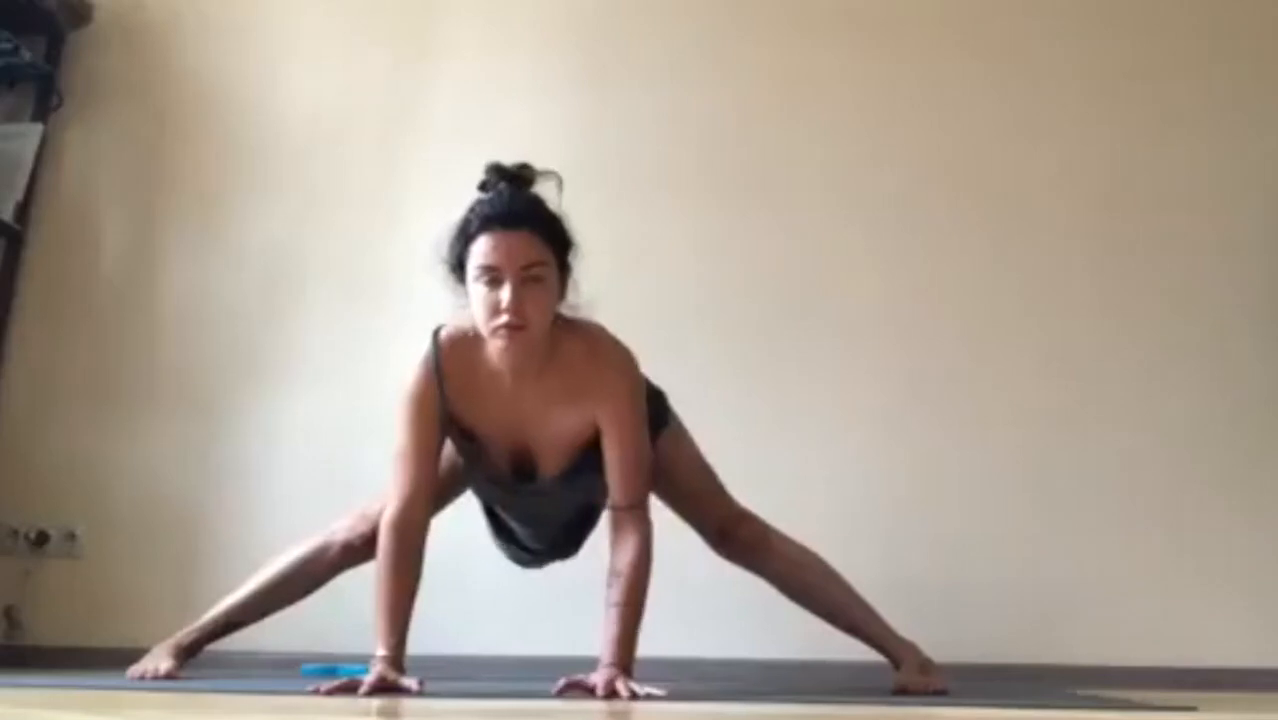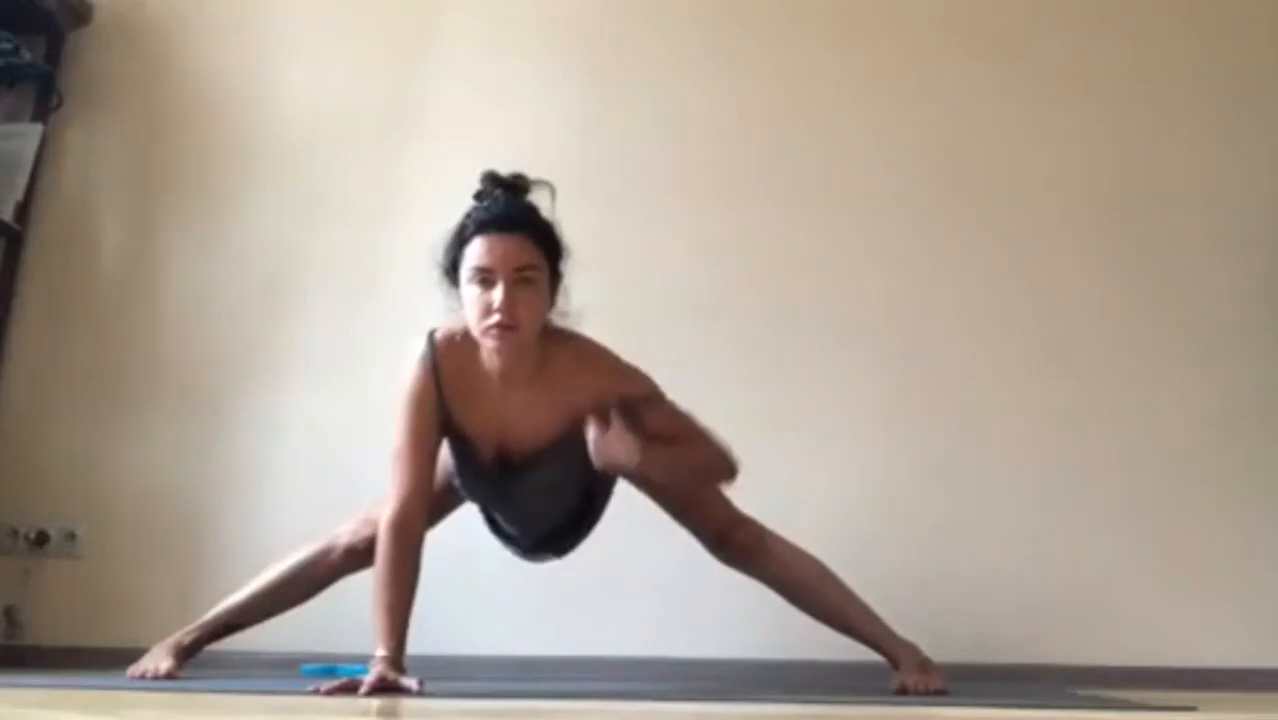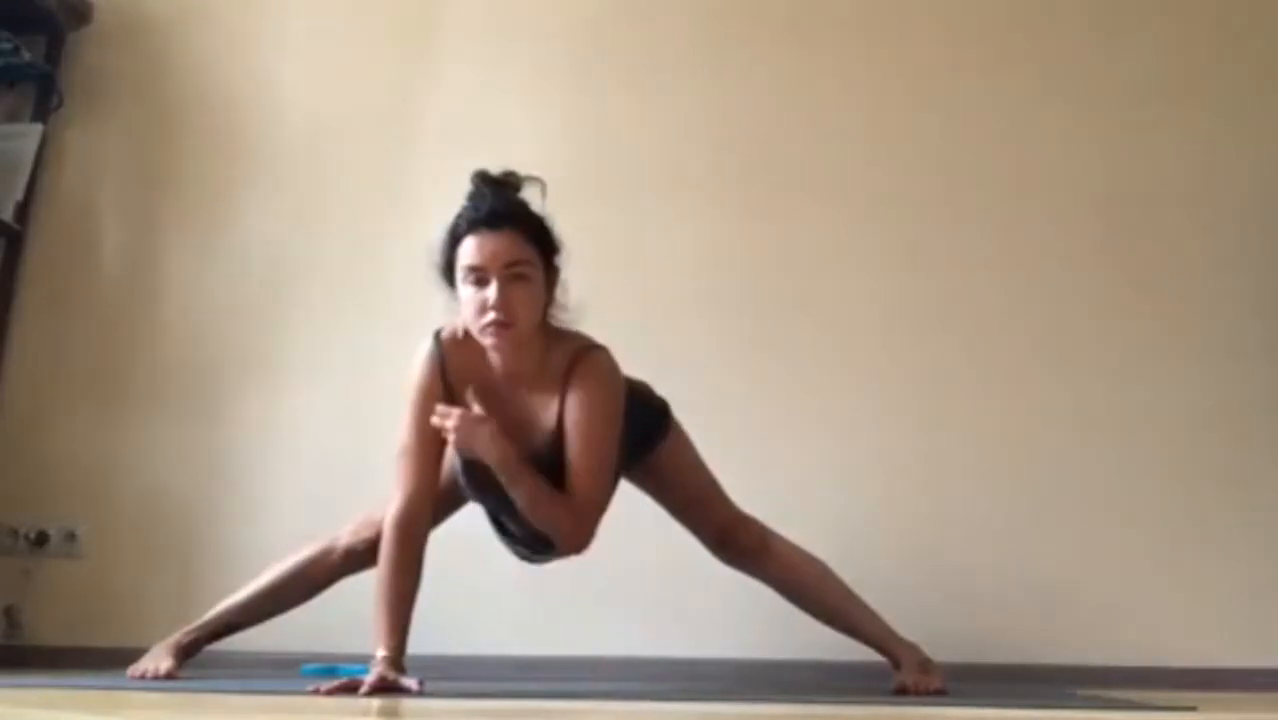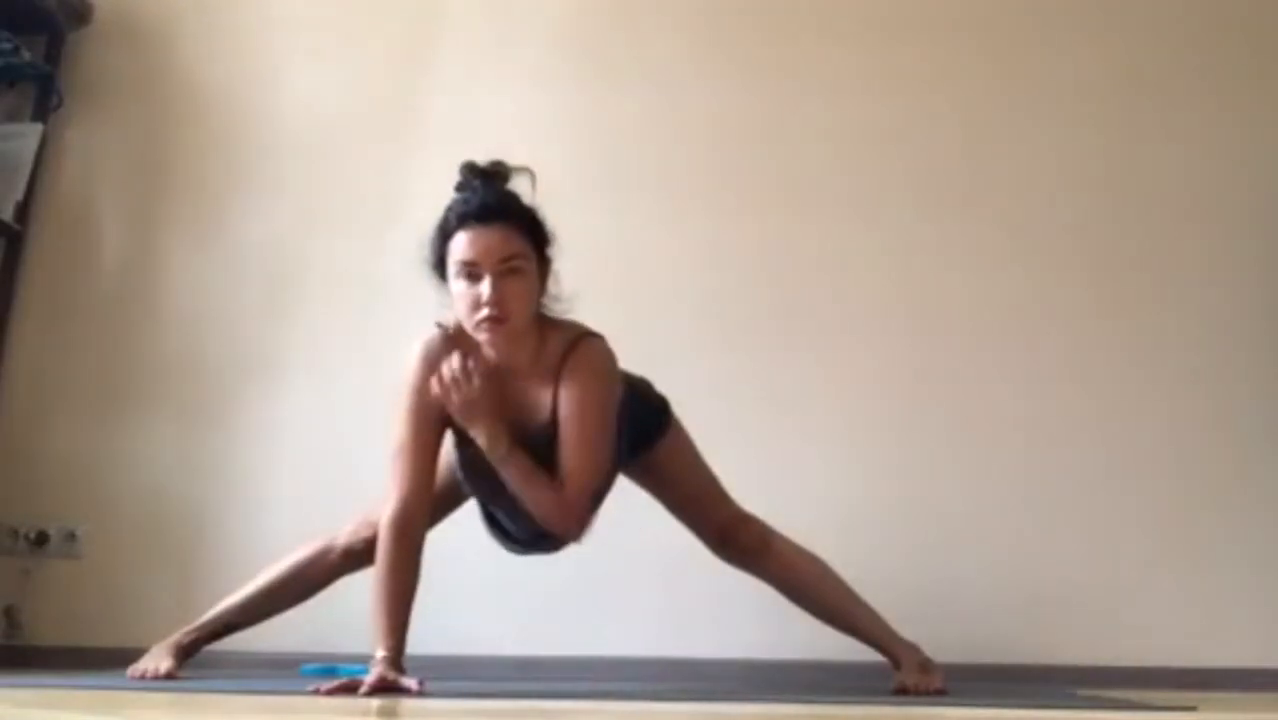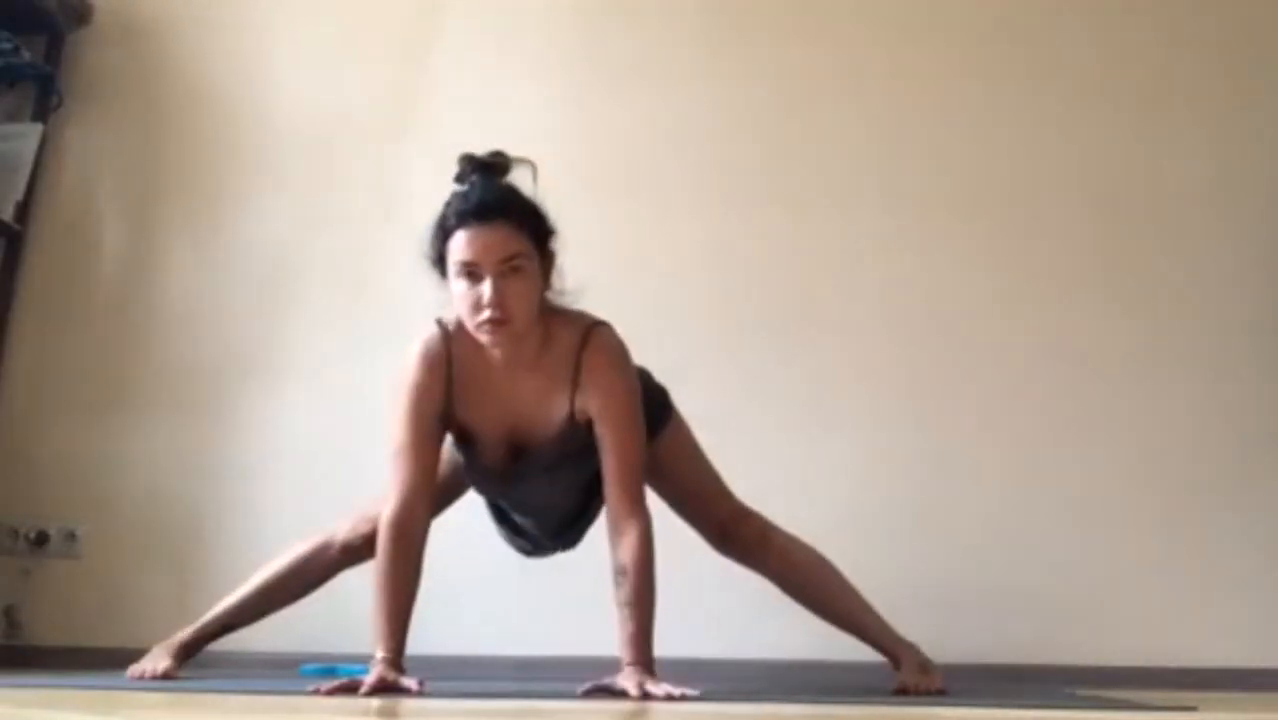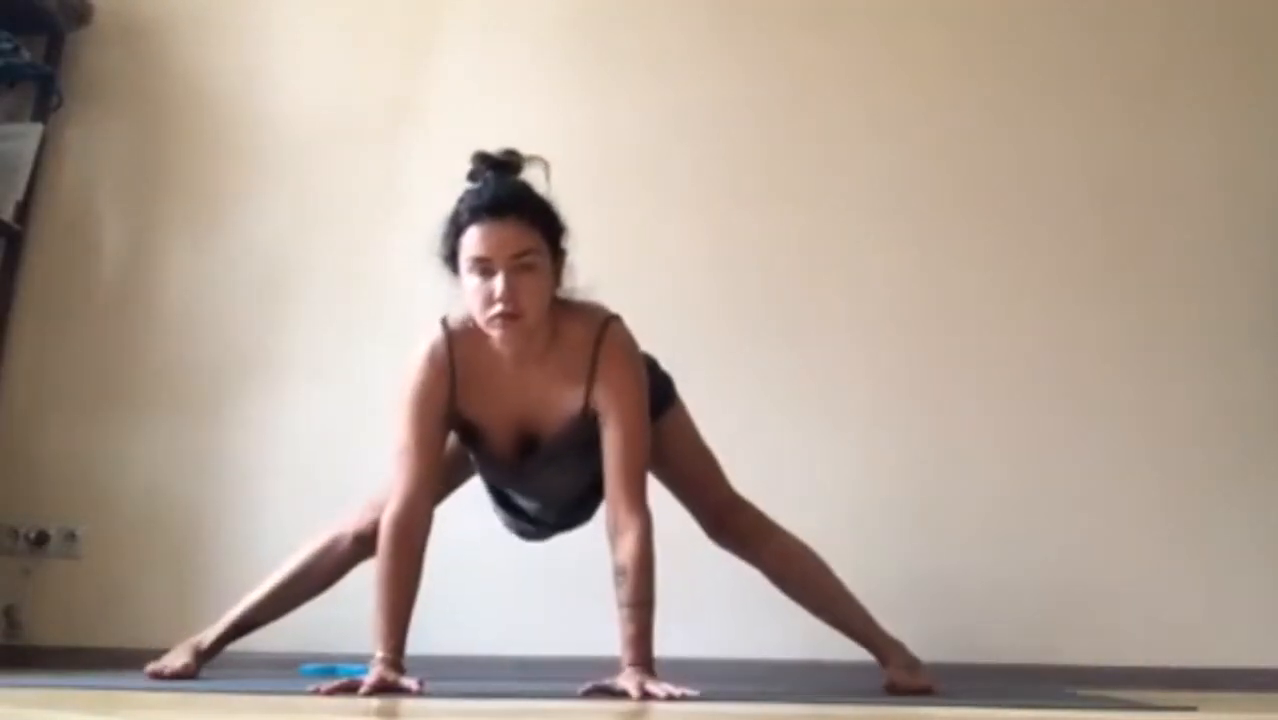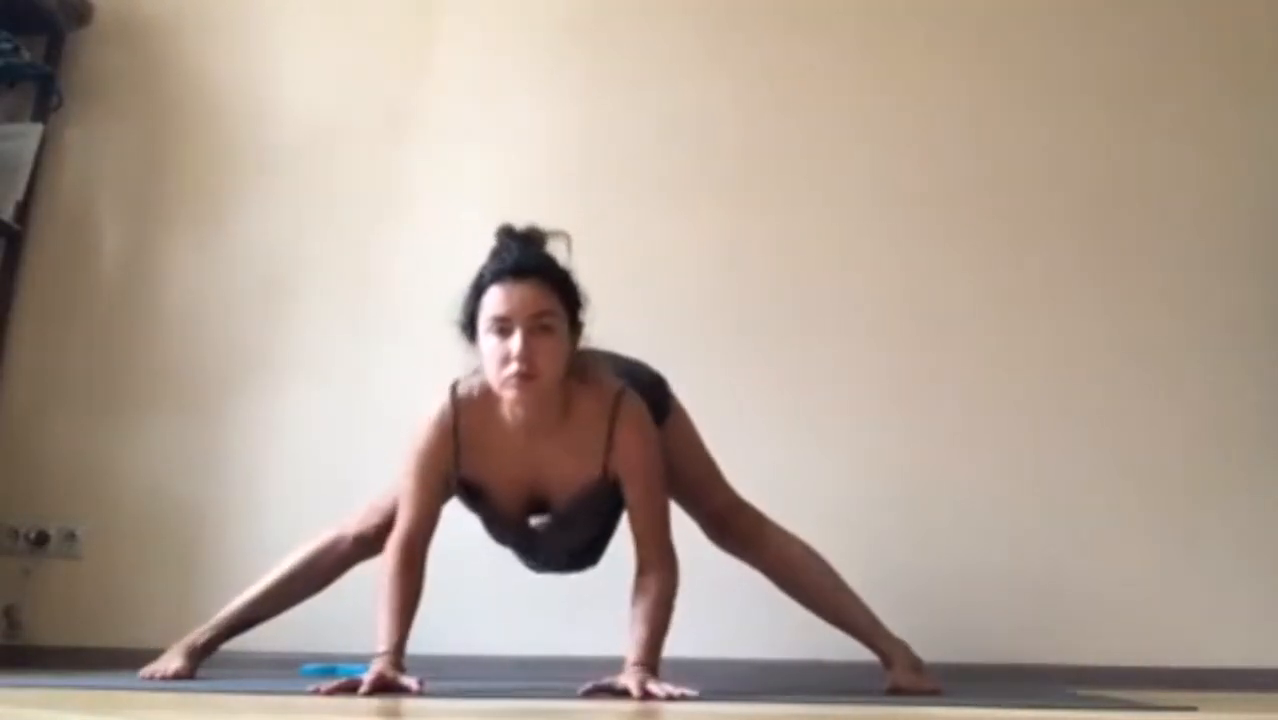
dt=0.5s
person 1, frame 1
left shoulder: (605, 367)
right shoulder: (442, 361)
left elbow: (630, 525)
right elbow: (404, 518)
left wrist: (616, 661)
right wrist: (387, 658)
left hip: (620, 430)
right hip: (483, 444)
left knee: (738, 534)
right knee: (359, 533)
left ankle: (903, 651)
right ankle: (186, 638)
person 1, frame 2
left shoulder: (600, 376)
right shoulder: (436, 362)
left elbow: (719, 467)
right elbow: (402, 519)
left wrist: (635, 452)
right wrist: (385, 658)
left hip: (598, 440)
right hip: (481, 458)
left knee: (736, 538)
right knee: (359, 539)
left ankle: (901, 649)
right ankle: (184, 637)
person 1, frame 3
left shoulder: (591, 373)
right shoulder: (440, 361)
left elbow: (576, 534)
right elbow: (407, 518)
left wrist: (502, 458)
right wrist: (386, 659)
left hip: (623, 427)
right hip: (497, 451)
left knee: (740, 540)
right knee: (363, 540)
left ankle: (902, 651)
right ankle: (183, 638)
person 1, frame 4
left shoulder: (586, 362)
right shoulder: (436, 358)
left elbow: (571, 520)
right elbow: (402, 516)
left wrist: (486, 431)
right wrist: (386, 658)
left hip: (615, 430)
right hip: (488, 449)
left knee: (739, 538)
right knee: (356, 541)
left ankle: (902, 650)
right ankle: (184, 637)
person 1, frame 5
left shoulder: (597, 357)
right shoulder: (437, 356)
left elbow: (628, 523)
right elbow: (404, 517)
left wrist: (637, 662)
right wrist: (386, 659)
left hip: (615, 421)
right hip: (486, 447)
left knee: (739, 532)
right knee: (358, 535)
left ankle: (902, 651)
right ankle: (183, 640)
person 1, frame 6
left shoulder: (608, 349)
right shoulder: (443, 356)
left elbow: (628, 520)
right elbow: (403, 517)
left wrist: (636, 664)
right wrist: (385, 660)
left hip: (625, 406)
right hip: (487, 435)
left knee: (735, 524)
right knee: (363, 527)
left ankle: (892, 652)
right ankle: (203, 642)
person 1, frame 7
left shoulder: (622, 413)
right shoulder: (454, 418)
left elbow: (656, 559)
right elbow: (405, 545)
left wrist: (640, 664)
right wrist: (387, 658)
left hip: (637, 401)
left knee: (739, 526)
right knee: (365, 530)
left ankle: (896, 652)
right ankle: (195, 642)
